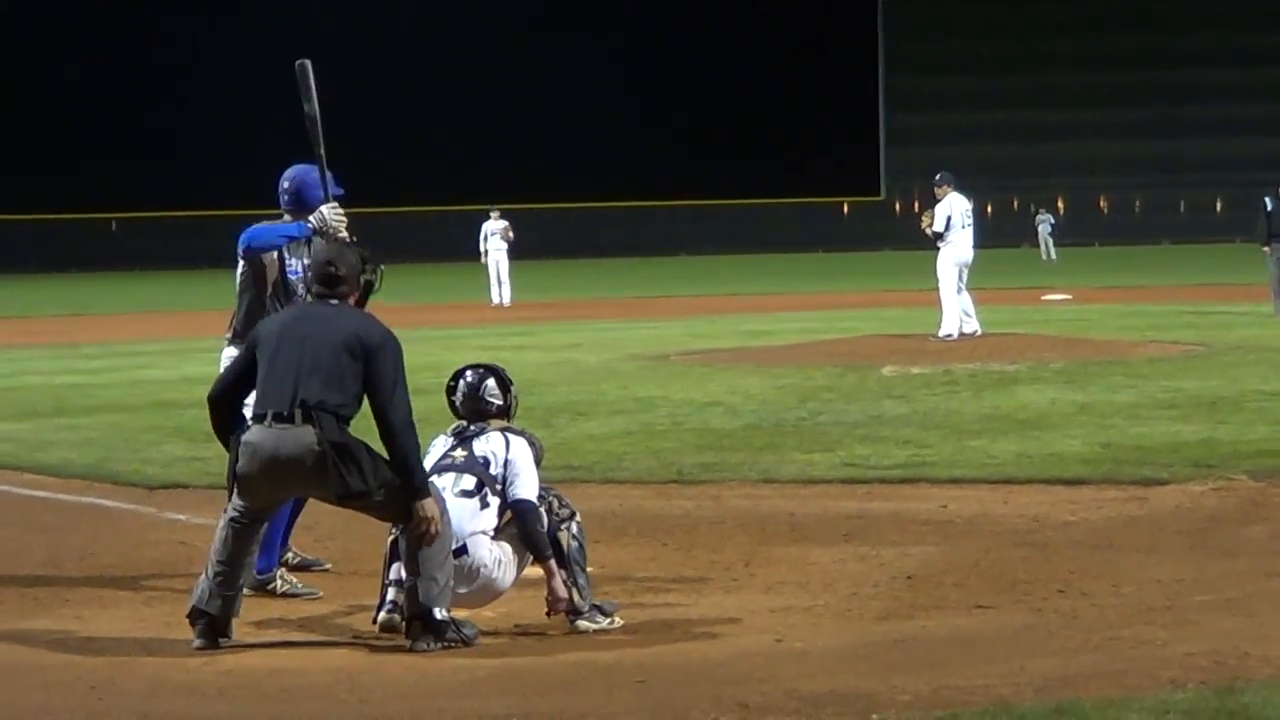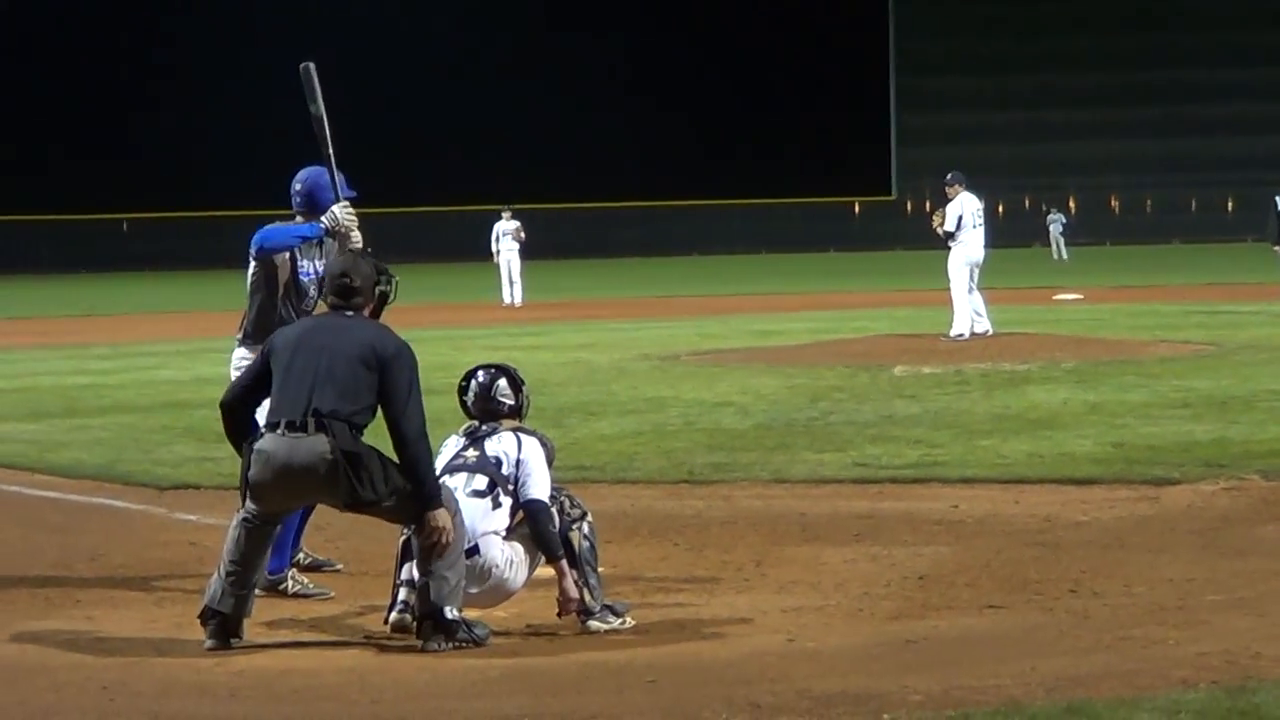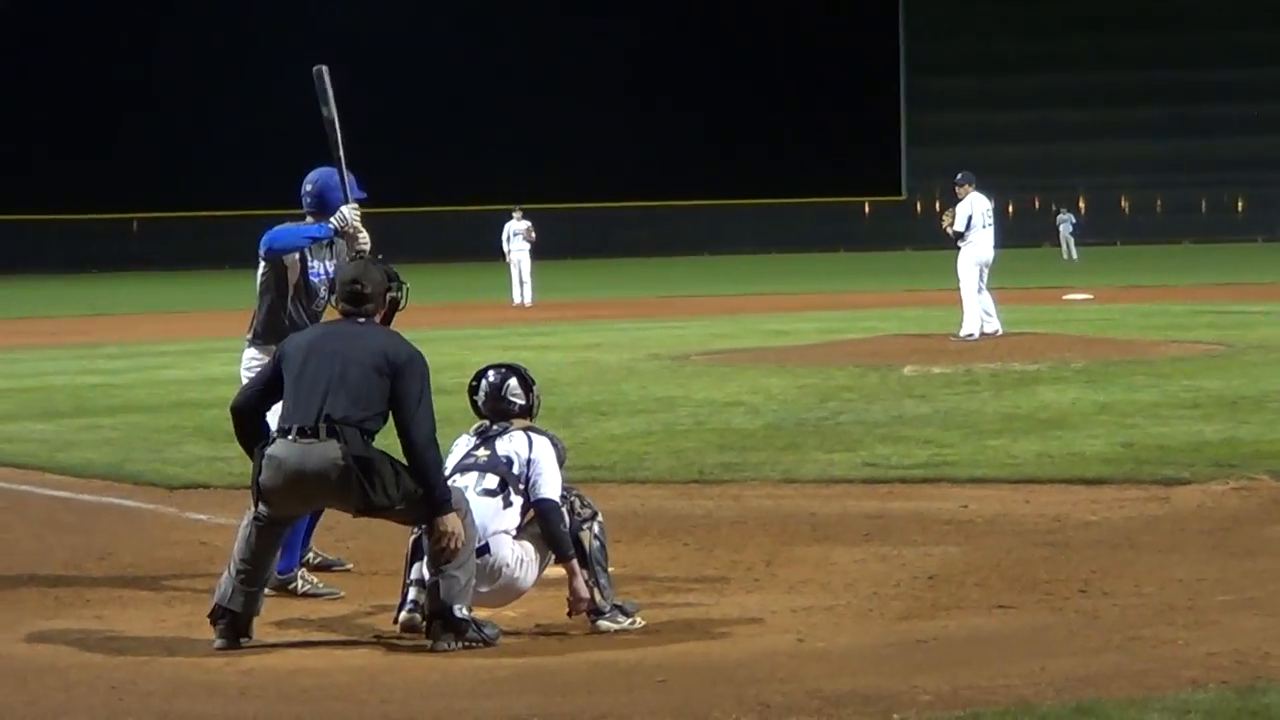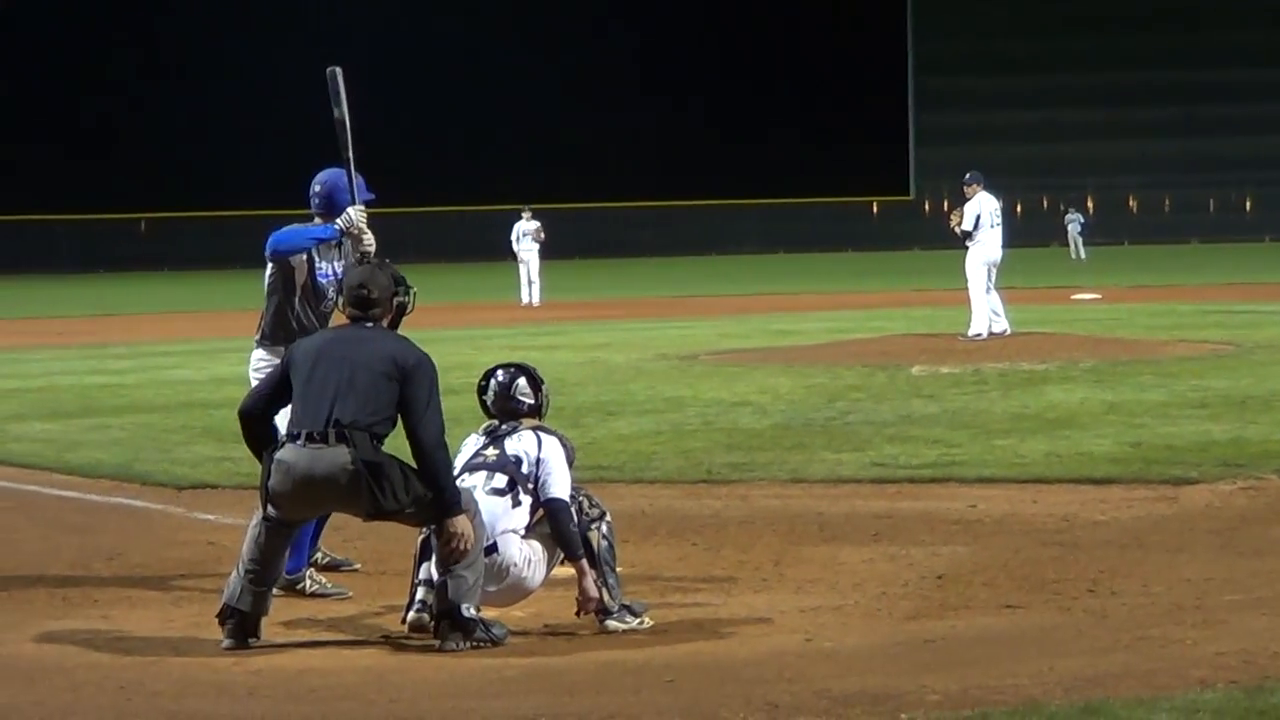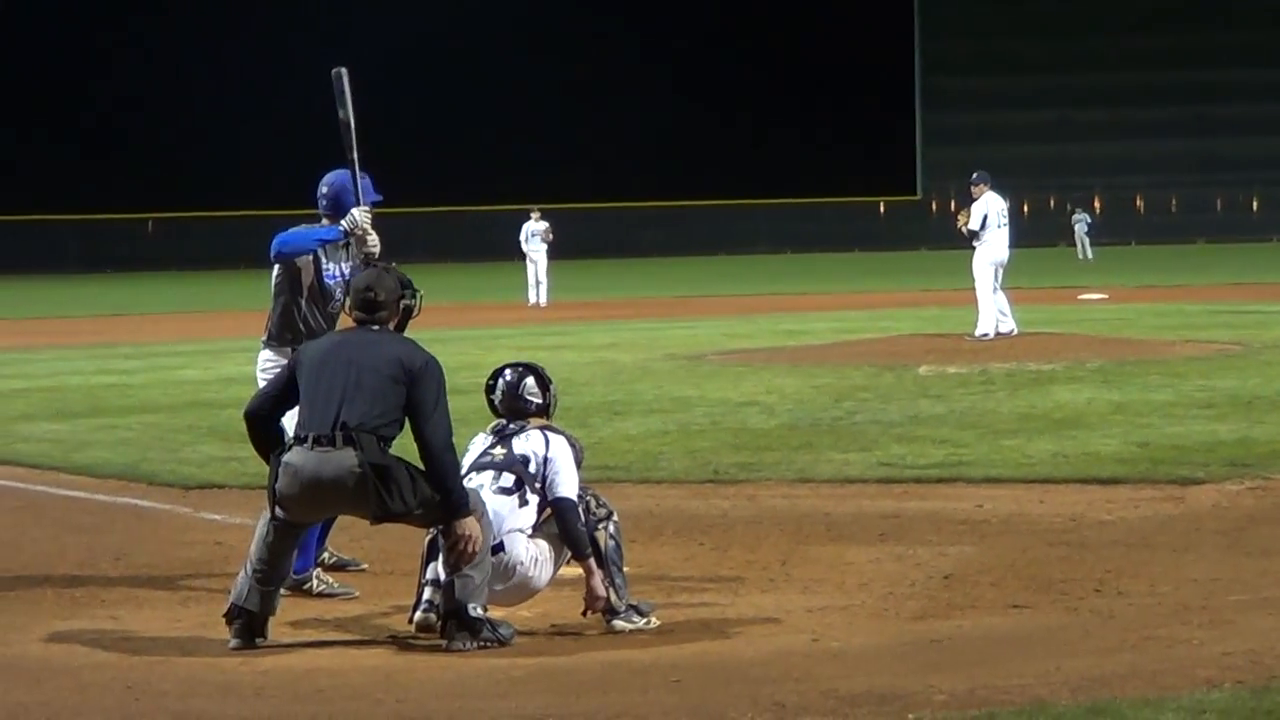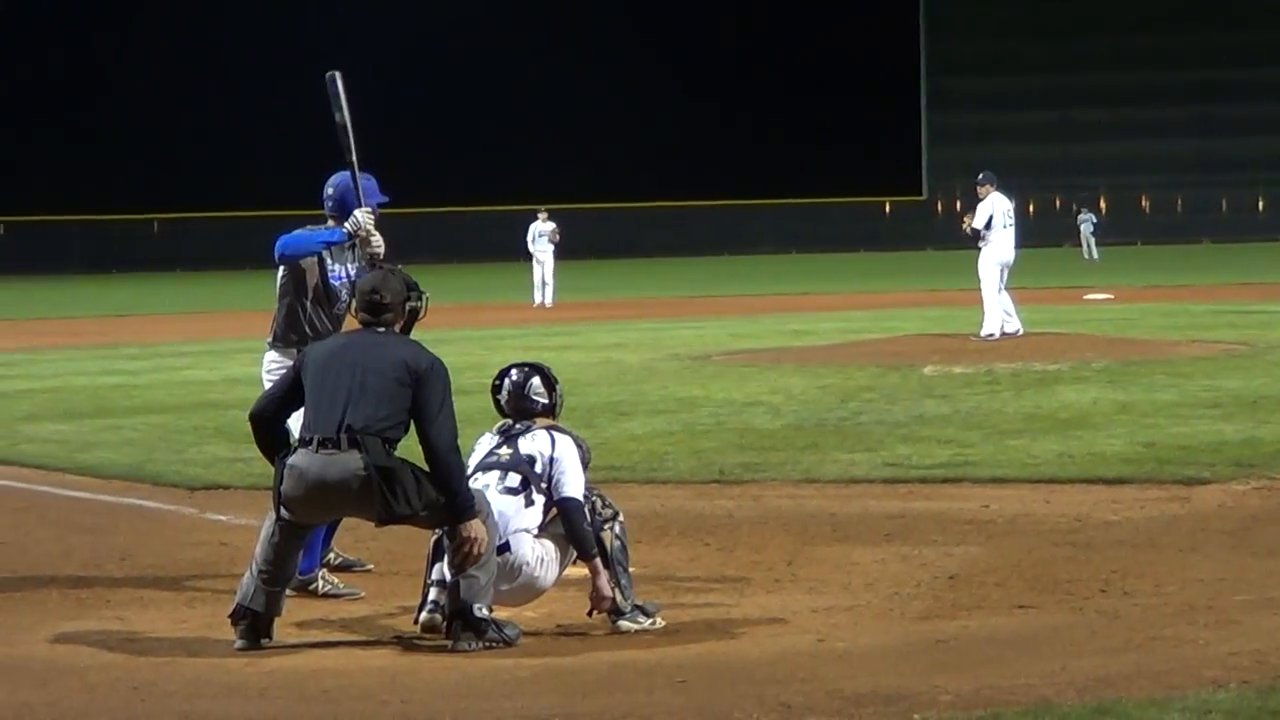
dt=0.1s
person 1, frame 1
left shoulder: (311, 242)
right shoulder: (267, 236)
right elbow: (249, 243)
right wrist: (311, 227)
left ankle: (279, 549)
right ankle: (263, 572)
person 1, frame 2
left shoulder: (324, 243)
right shoulder: (279, 239)
right elbow: (261, 243)
left wrist: (351, 251)
right wrist: (323, 227)
left ankle: (290, 550)
right ankle: (275, 573)
person 1, frame 3
left shoulder: (335, 244)
right shoulder: (288, 239)
right elbow: (271, 244)
left wrist: (360, 254)
right wrist: (331, 227)
right hip: (271, 364)
left ankle: (300, 550)
right ankle: (284, 572)
person 1, frame 4
left shoulder: (343, 244)
right shoulder: (297, 239)
right elbow: (275, 246)
left wrist: (366, 256)
right wrist: (337, 230)
right hip: (280, 365)
left ankle: (308, 549)
right ankle: (292, 572)
person 1, frame 5
left shoulder: (349, 246)
right shoulder: (302, 241)
right elbow: (279, 248)
left wrist: (371, 257)
right wrist: (341, 230)
right hip: (287, 366)
left ankle: (315, 549)
right ankle: (299, 572)
person 1, frame 6
left shoulder: (354, 246)
right shoulder: (310, 243)
right elbow: (283, 249)
left wrist: (376, 258)
right wrist: (345, 233)
right hip: (292, 366)
left ankle: (321, 550)
right ankle: (305, 573)
person 2, frame 1
left shoulder: (271, 324)
right shoulder: (373, 333)
left elbow: (221, 397)
right elbow: (394, 418)
left wrist: (241, 451)
right wrist: (419, 492)
left hip: (260, 445)
right hip: (319, 446)
left knee: (242, 514)
right knee: (424, 509)
left ankle: (209, 621)
right ankle: (431, 622)
person 2, frame 2
left shoulder: (287, 335)
right shoulder: (388, 344)
left elbow: (234, 403)
right elbow: (408, 430)
left wrist: (255, 458)
right wrist: (432, 502)
left hip: (271, 456)
right hip: (332, 456)
left knee: (254, 514)
right knee: (440, 506)
left ankle: (220, 621)
right ankle: (442, 621)
person 2, frame 3
left shoulder: (298, 341)
right shoulder: (399, 350)
left elbow: (244, 407)
right elbow: (418, 437)
left wrist: (266, 464)
right wrist: (443, 508)
left hip: (283, 462)
right hip: (343, 462)
left knee: (265, 514)
right knee: (452, 506)
left ankle: (229, 621)
right ankle: (452, 621)
person 2, frame 4
left shoulder: (306, 346)
right shoulder: (408, 355)
left elbow: (252, 411)
right elbow: (428, 441)
left wrist: (275, 465)
right wrist: (453, 510)
left hip: (291, 468)
right hip: (353, 467)
left knee: (273, 512)
right knee: (462, 508)
left ankle: (238, 620)
right ankle: (459, 620)
person 2, frame 5
left shoulder: (313, 349)
right shoulder: (415, 358)
left elbow: (258, 413)
right elbow: (436, 443)
left wrist: (283, 467)
right wrist: (461, 512)
left hip: (299, 472)
right hip: (360, 471)
left knee: (281, 513)
right knee: (470, 509)
left ankle: (245, 620)
right ankle: (466, 621)
person 2, frame 6
left shoulder: (318, 350)
right shoulder: (421, 360)
left elbow: (263, 414)
right elbow: (441, 445)
left wrist: (288, 469)
right wrist: (466, 514)
left hip: (304, 475)
right hip: (366, 473)
left knee: (286, 515)
right knee: (476, 509)
left ankle: (251, 620)
right ankle: (472, 621)
person 3, frame 1
left shoulder: (440, 443)
right shoulder: (512, 442)
right elbow: (526, 515)
right wrist: (553, 576)
right hip: (480, 575)
right knee: (554, 507)
left ankle: (393, 606)
right ankle: (581, 610)
person 3, frame 2
left shoulder: (452, 443)
right shoulder: (524, 442)
right elbow: (538, 515)
right wrist: (565, 577)
right hip: (491, 577)
right knee: (566, 507)
left ankle: (405, 606)
right ankle: (593, 610)
person 3, frame 3
left shoulder: (463, 443)
right shoulder: (535, 442)
right elbow: (549, 515)
right wrist: (575, 576)
right hip: (501, 575)
right knee: (576, 507)
left ankle: (414, 606)
right ankle: (603, 610)
person 3, frame 4
left shoulder: (472, 441)
right shoulder: (543, 440)
right elbow: (558, 514)
right wrist: (584, 575)
right hip: (510, 576)
right knee: (585, 507)
left ankle: (422, 606)
right ankle: (612, 610)
person 3, frame 5
left shoulder: (479, 441)
right shoulder: (551, 440)
right elbow: (566, 513)
right wrist: (592, 574)
right hip: (516, 573)
right knee: (592, 506)
left ankle: (430, 605)
right ankle: (618, 610)
person 3, frame 6
left shoulder: (485, 441)
right shoulder: (557, 440)
right elbow: (572, 513)
right wrist: (599, 575)
right hip: (523, 574)
right knee: (599, 508)
left ankle: (435, 606)
right ankle: (624, 610)
person 4, frame 1
left shoulder: (943, 205)
right shoulder: (964, 201)
left elbow: (937, 236)
left wrist: (926, 227)
right wrist: (935, 221)
left hip: (951, 251)
right hip: (967, 250)
left knee: (948, 291)
right knee: (960, 290)
left ankle: (949, 331)
right ankle: (971, 327)
person 4, frame 2
left shoulder: (954, 205)
right shoulder: (975, 200)
left elbow: (948, 235)
left wrist: (938, 227)
right wrist: (946, 222)
left hip: (962, 251)
right hip: (978, 250)
left knee: (959, 290)
right knee: (971, 289)
left ankle: (960, 331)
right ankle: (982, 327)
person 4, frame 3
left shoulder: (964, 205)
right shoulder: (984, 200)
left elbow: (958, 235)
left wrist: (947, 227)
right wrist: (955, 222)
left hip: (971, 251)
right hip: (987, 250)
left knee: (969, 290)
right knee: (980, 289)
left ankle: (970, 331)
right ankle: (992, 327)
person 4, frame 4
left shoulder: (972, 204)
right shoulder: (993, 200)
left elbow: (965, 234)
left wrist: (956, 226)
right wrist: (964, 221)
left hip: (980, 250)
right hip: (996, 249)
left knee: (977, 290)
right knee: (988, 289)
left ankle: (978, 330)
right ankle: (1000, 326)
person 4, frame 5
left shoulder: (979, 204)
right shoulder: (1000, 200)
left elbow: (972, 234)
left wrist: (962, 226)
right wrist: (970, 221)
left hip: (986, 250)
right hip: (1002, 249)
left knee: (984, 290)
right knee: (994, 289)
left ankle: (985, 331)
right ankle: (1007, 326)
person 4, frame 6
left shoulder: (986, 204)
right shoulder: (1005, 201)
left elbow: (975, 232)
left wrist: (967, 227)
right wrist: (974, 227)
left hip: (992, 250)
right hip: (1008, 250)
left knee: (989, 290)
right knee: (999, 289)
left ankle: (991, 331)
right ankle: (1013, 327)
